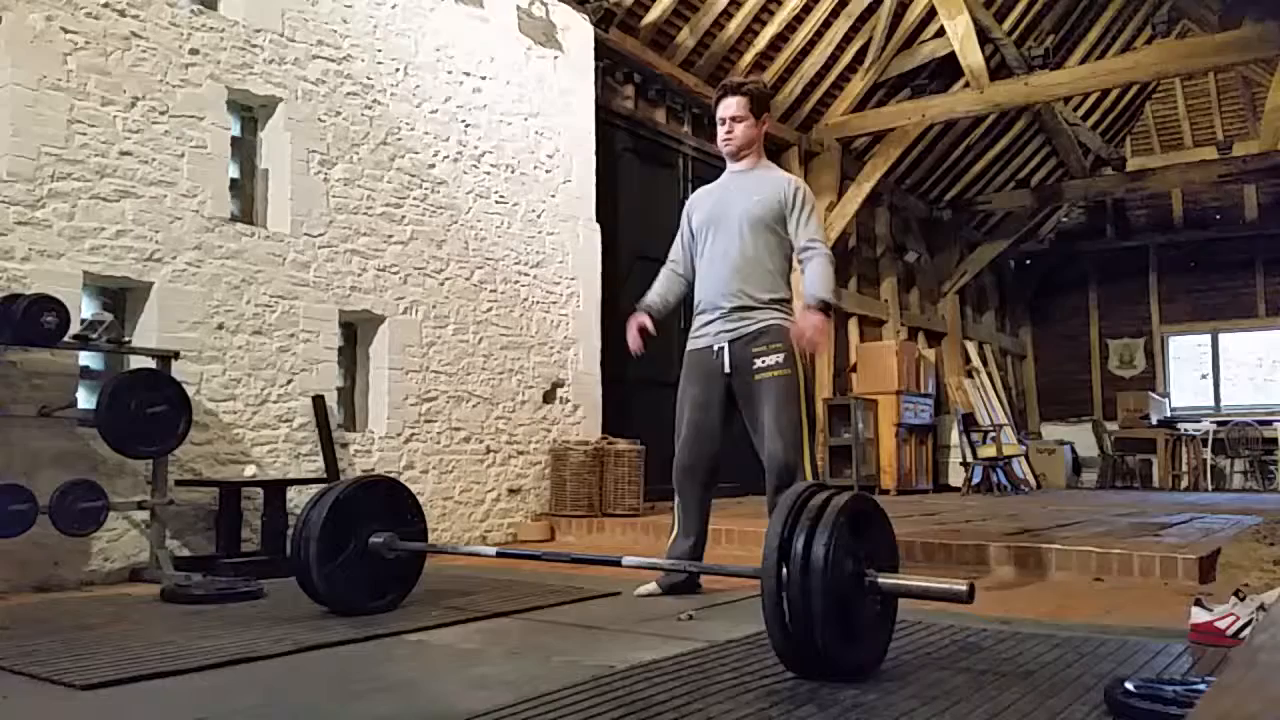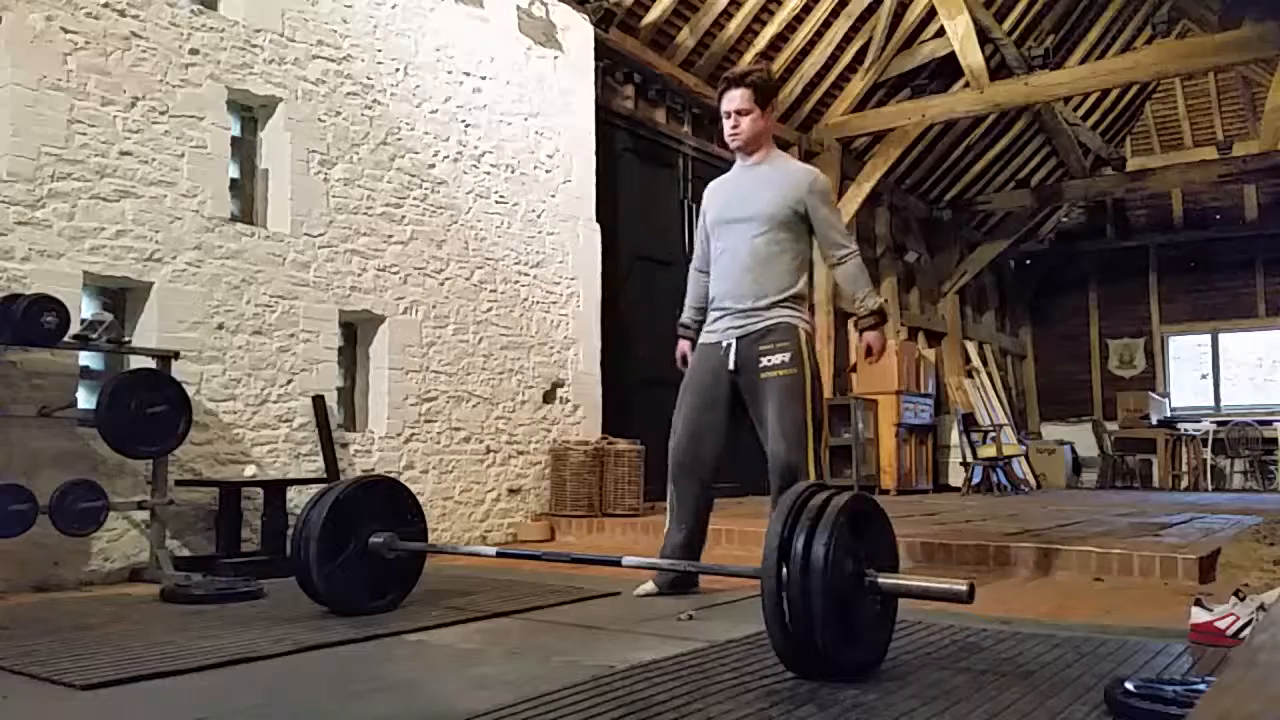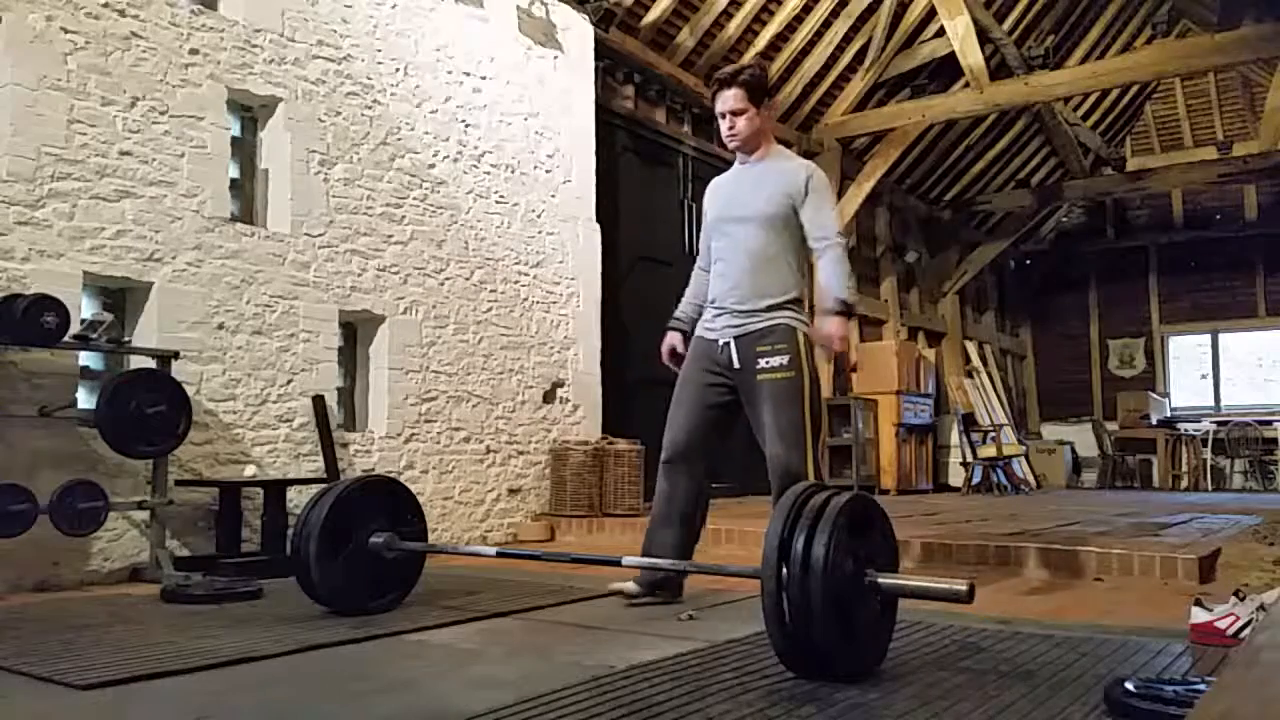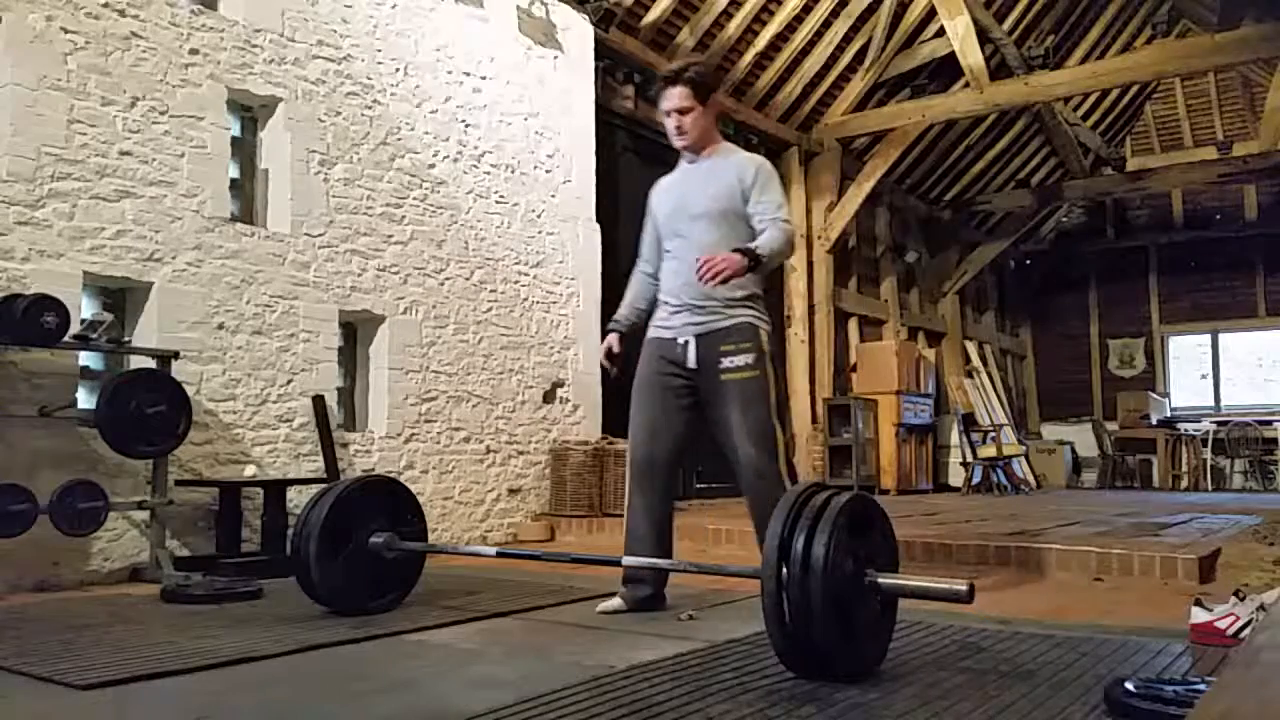
dt=0.3s
person 1, frame 1
left shoulder: (788, 188)
right shoulder: (700, 199)
left elbow: (813, 253)
right elbow: (677, 268)
left wrist: (816, 306)
right wrist: (647, 309)
left hip: (765, 336)
right hip: (705, 342)
left knee: (783, 457)
right knee: (690, 460)
right ankle: (680, 568)
person 1, frame 2
left shoulder: (803, 180)
right shoulder: (715, 191)
left elbow: (842, 253)
left wrist: (869, 316)
right wrist: (687, 329)
left hip: (777, 334)
right hip: (716, 339)
left knee: (788, 459)
right knee: (687, 454)
right ankle: (678, 567)
person 1, frame 3
left shoulder: (801, 175)
right shoulder: (716, 189)
left elbow: (830, 245)
left wrist: (836, 309)
right wrist: (680, 323)
left hip: (773, 337)
right hip: (712, 339)
left knee: (789, 463)
right knee: (681, 452)
right ankle: (662, 572)
person 1, frame 4
left shoulder: (750, 169)
right shoulder: (662, 190)
left elbow: (780, 232)
left wrist: (745, 257)
right wrist: (618, 325)
left hip: (733, 333)
right hip: (666, 339)
left knee: (758, 461)
right knee: (648, 461)
right ankle: (642, 585)
